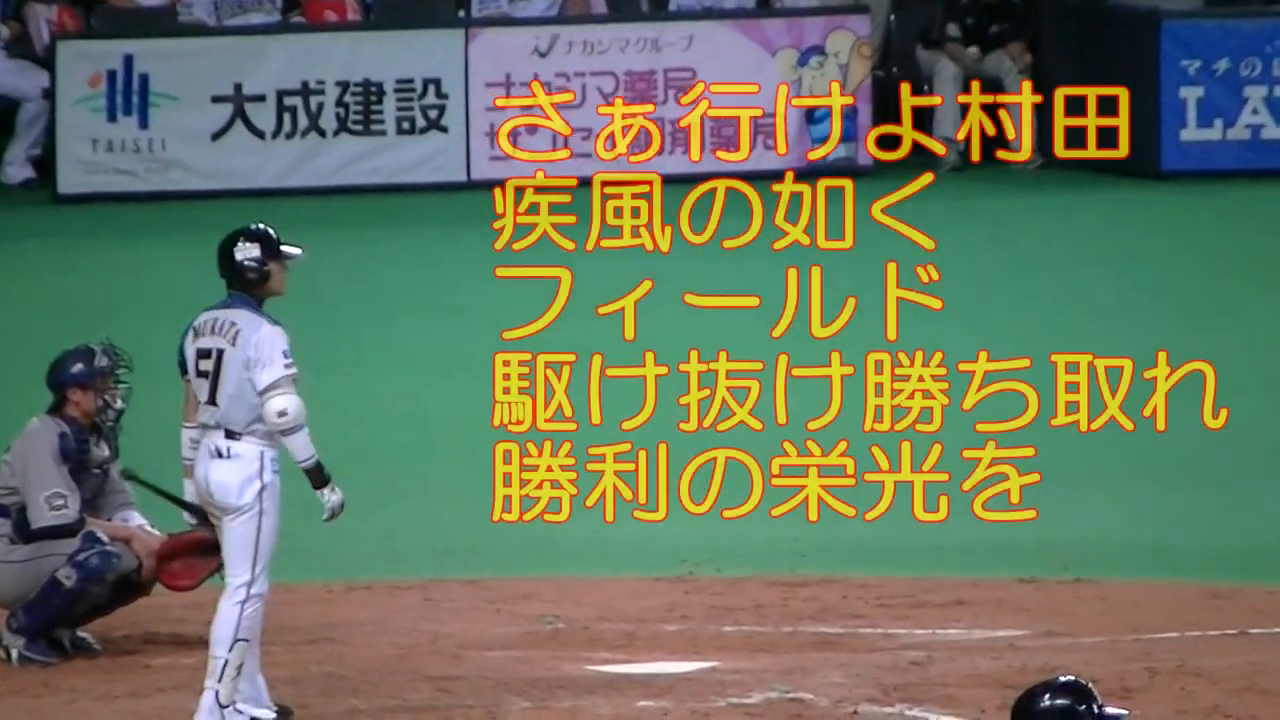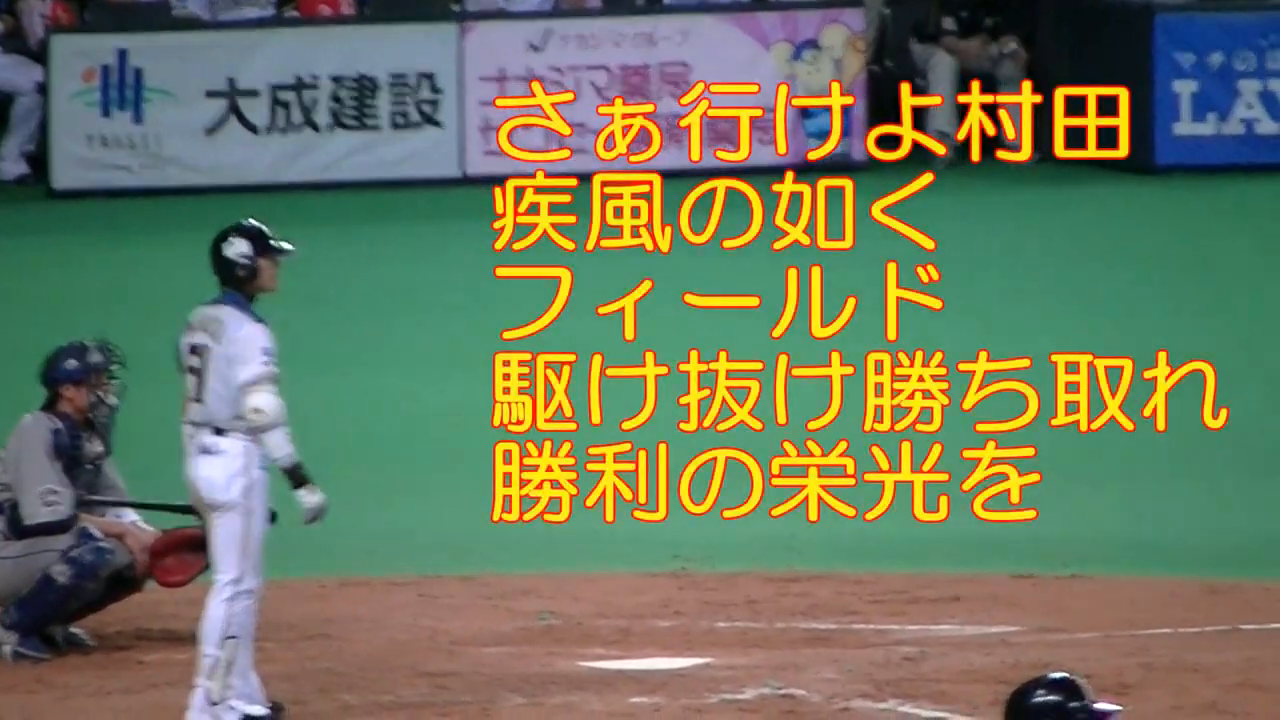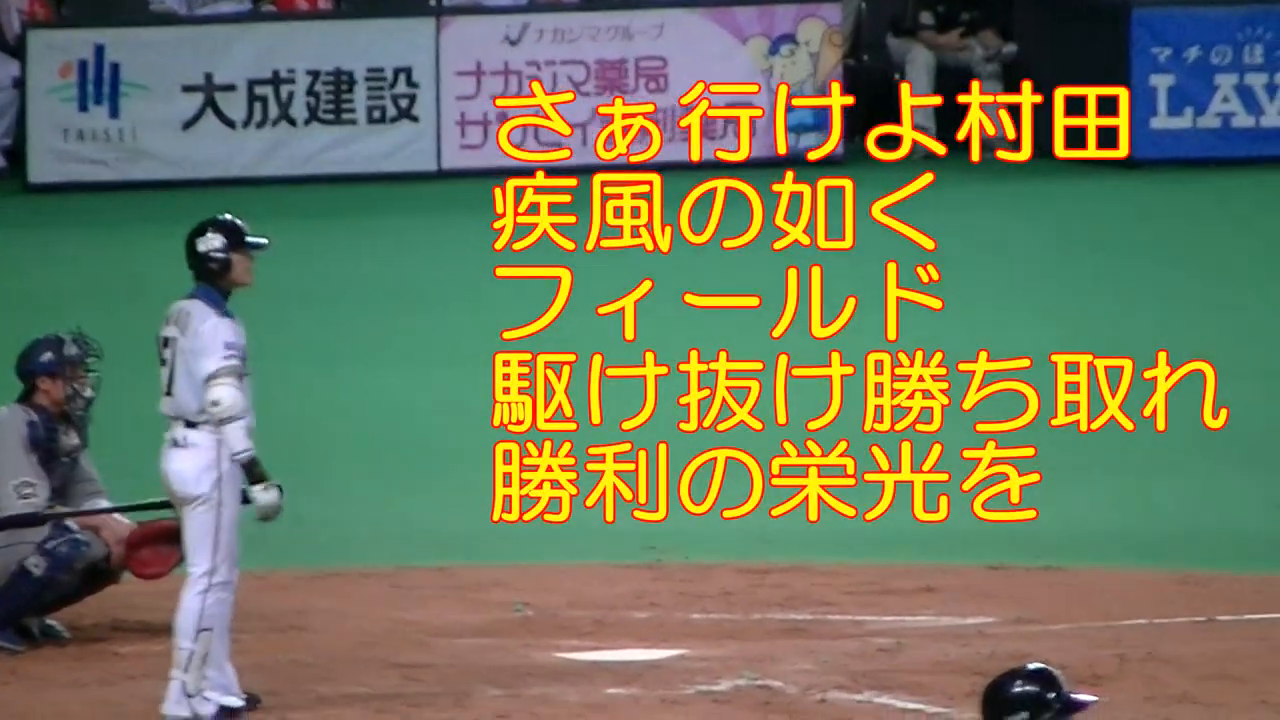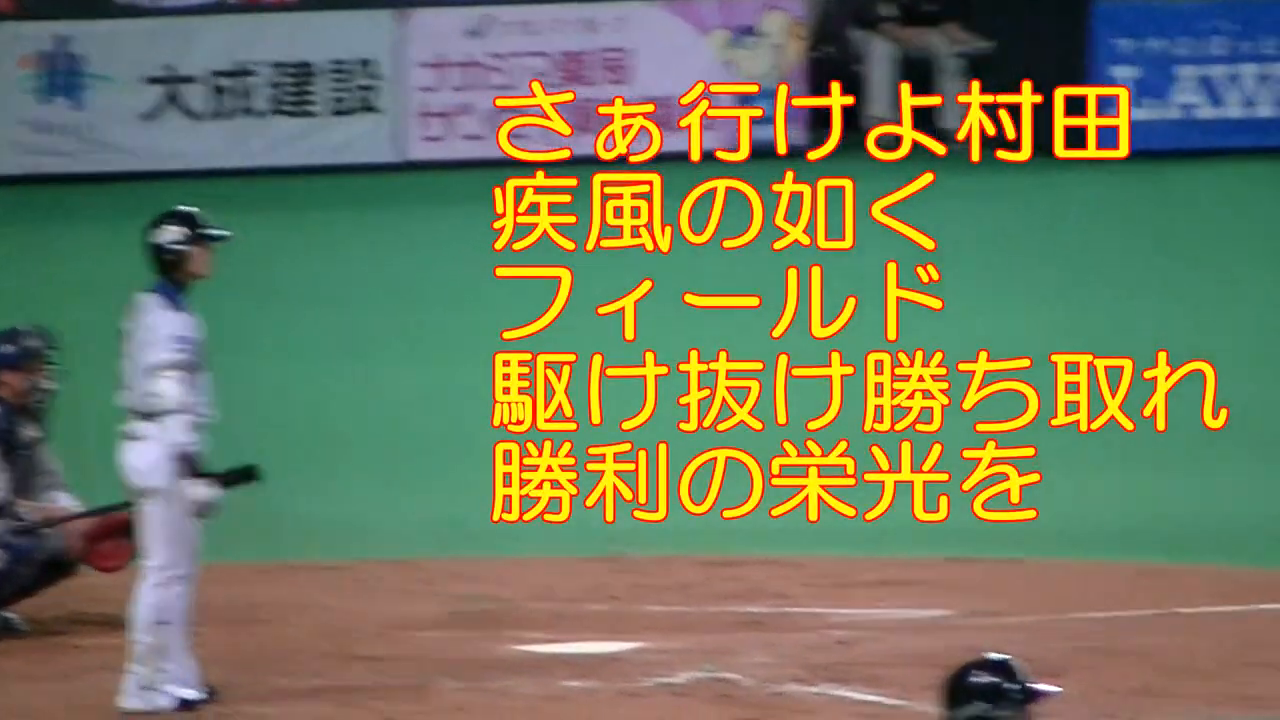
dt=0.1s
person 1, frame 1
left shoulder: (200, 326)
right shoulder: (263, 332)
left elbow: (191, 410)
right elbow: (284, 417)
left wrist: (190, 479)
right wrist: (322, 482)
left hip: (209, 463)
right hip: (248, 465)
left knee: (248, 585)
right knee: (245, 588)
person 1, frame 2
left shoulder: (198, 321)
right shoulder: (247, 329)
right elbow: (263, 415)
right wrist: (302, 483)
left hip: (202, 459)
right hip: (237, 463)
left knee: (239, 583)
right knee: (235, 585)
person 1, frame 3
left shoulder: (182, 313)
right shoulder: (216, 323)
right elbow: (225, 409)
right wrist: (259, 478)
left hip: (187, 451)
right hip: (207, 459)
left knee: (219, 575)
right knee: (208, 577)
person 1, frame 4
left shoulder: (151, 307)
right shoulder: (169, 316)
right elbow: (170, 402)
right wrist: (196, 474)
left hip: (147, 446)
right hip: (163, 451)
left knee: (178, 568)
right knee: (163, 570)
left ankle: (175, 678)
right ankle: (141, 684)
person 2, frame 1
left shoulder: (99, 438)
right shoulder: (42, 436)
left elbow: (120, 507)
right elbow: (56, 522)
left wrist: (152, 539)
right wrist: (130, 534)
left hip: (50, 554)
left knee: (140, 563)
right knee: (102, 556)
left ankle: (56, 626)
person 2, frame 2
left shoulder: (91, 434)
right shoulder: (36, 432)
left elbow: (113, 504)
right elbow: (49, 519)
left wrist: (146, 535)
right wrist: (123, 530)
left hip: (44, 551)
left knee: (135, 560)
right knee: (95, 552)
left ankle: (49, 623)
person 2, frame 3
left shoulder: (69, 426)
left elbow: (89, 497)
left wrist: (123, 527)
right wrist: (100, 525)
left knee: (113, 553)
right knee: (73, 546)
left ankle: (26, 616)
person 2, frame 4
left shoulder: (29, 418)
left elbow: (49, 488)
left wrist: (81, 520)
right wrist: (62, 517)
left knee: (72, 542)
right knee: (38, 541)
